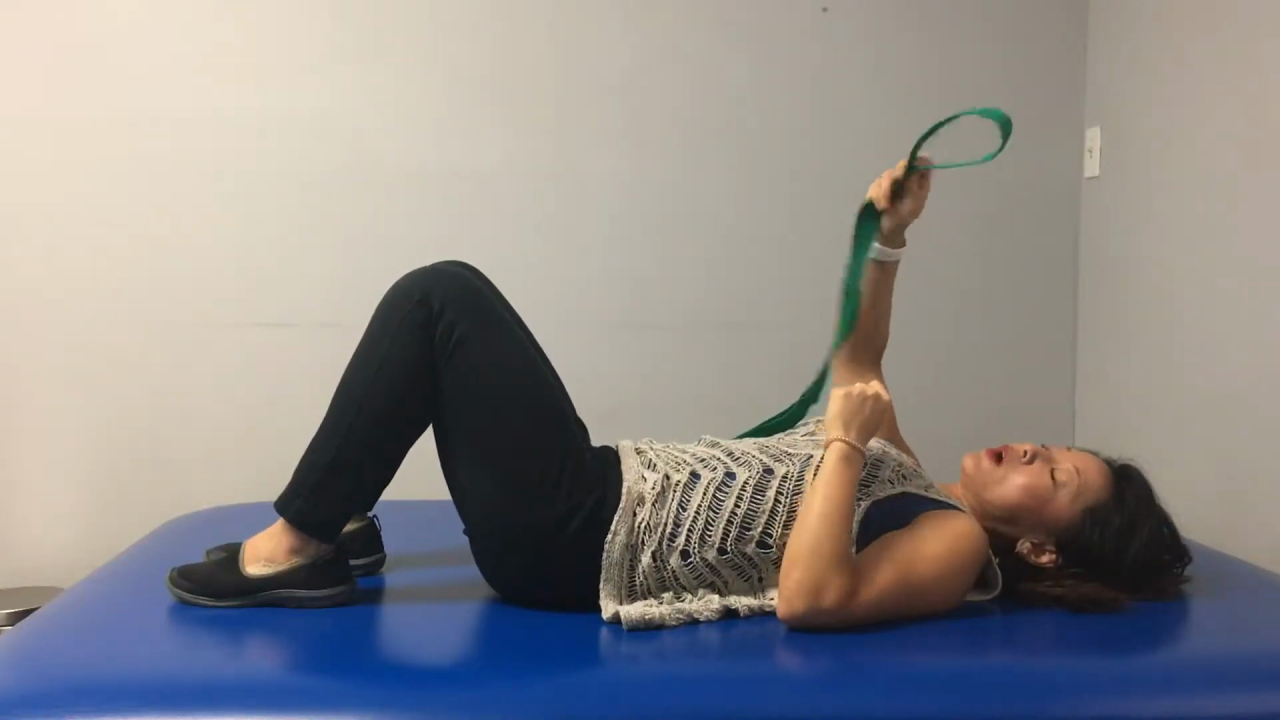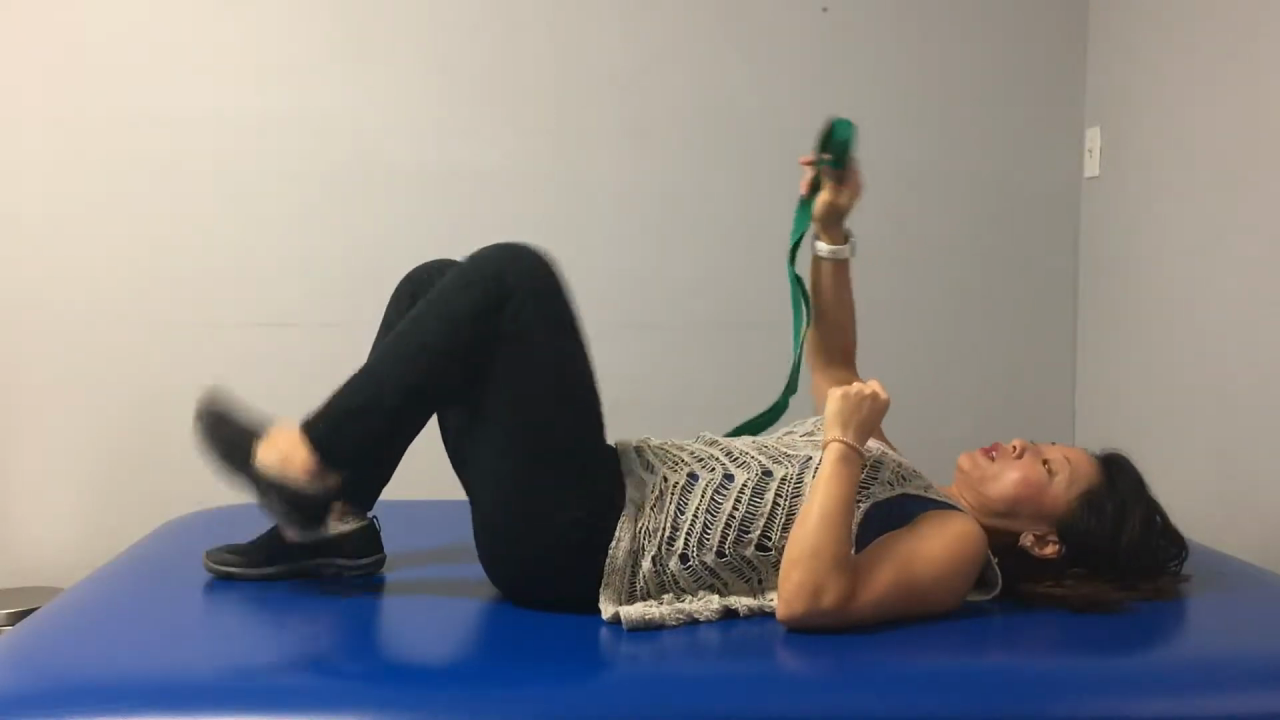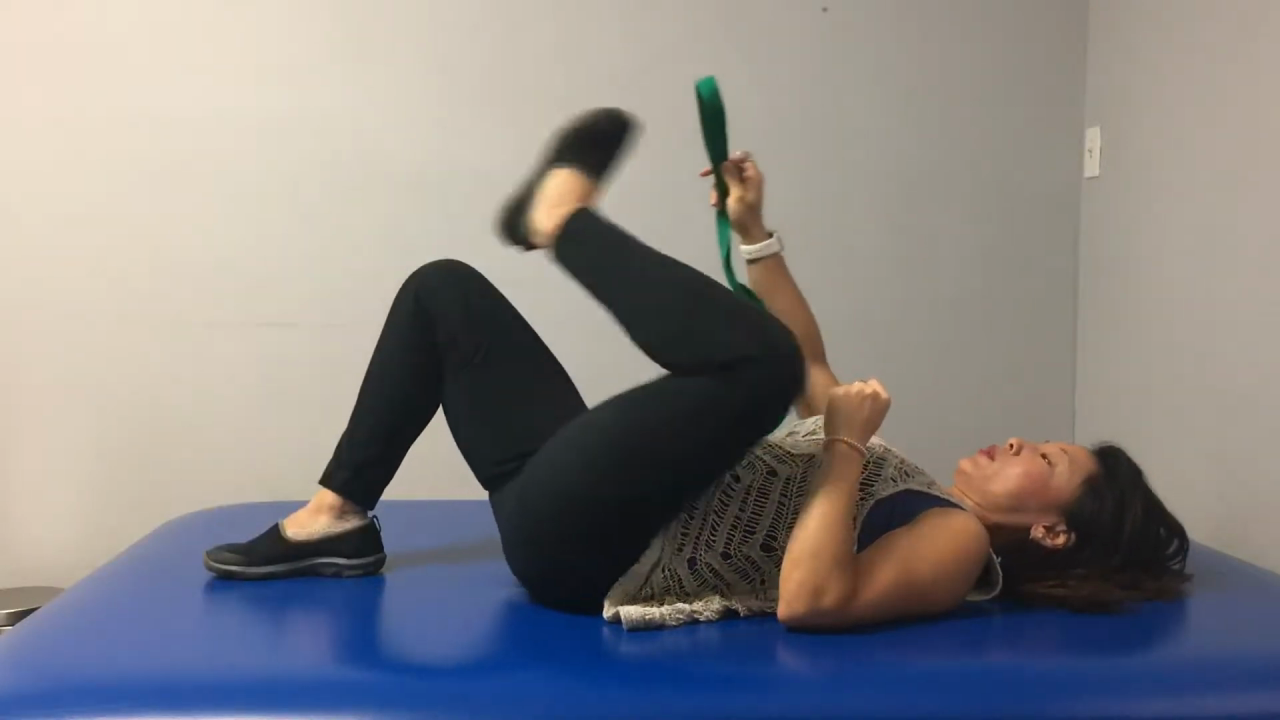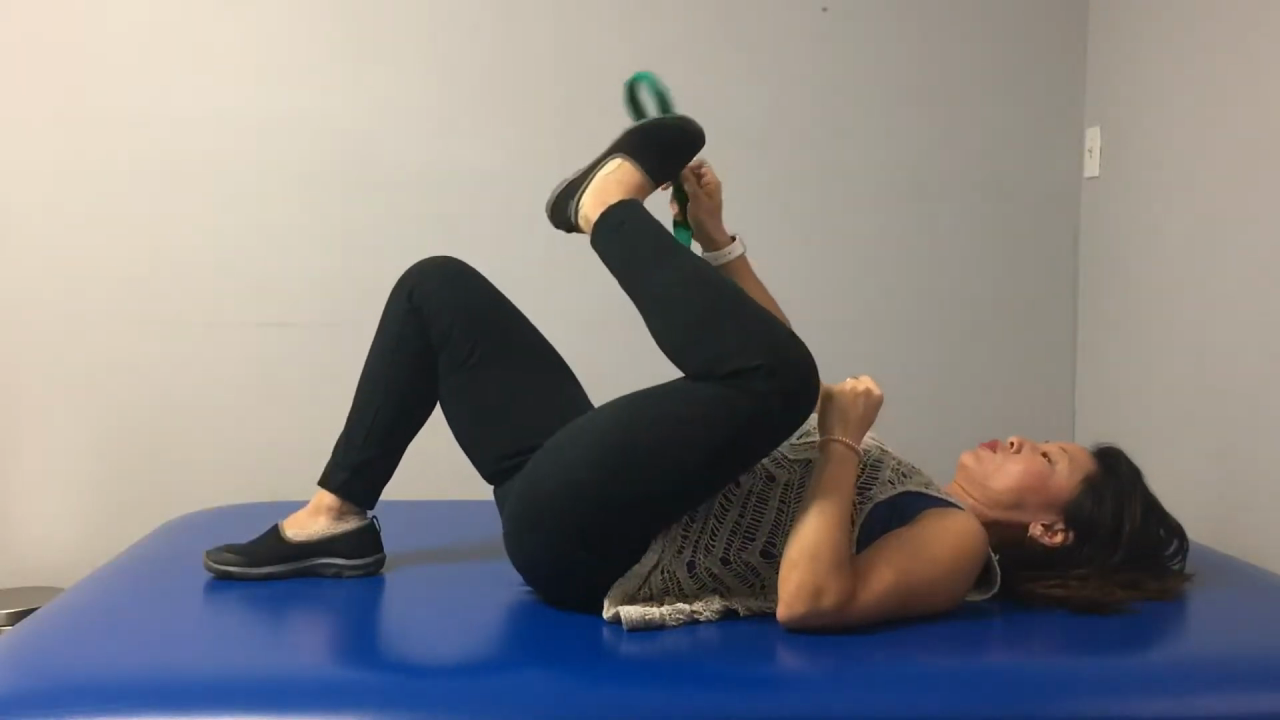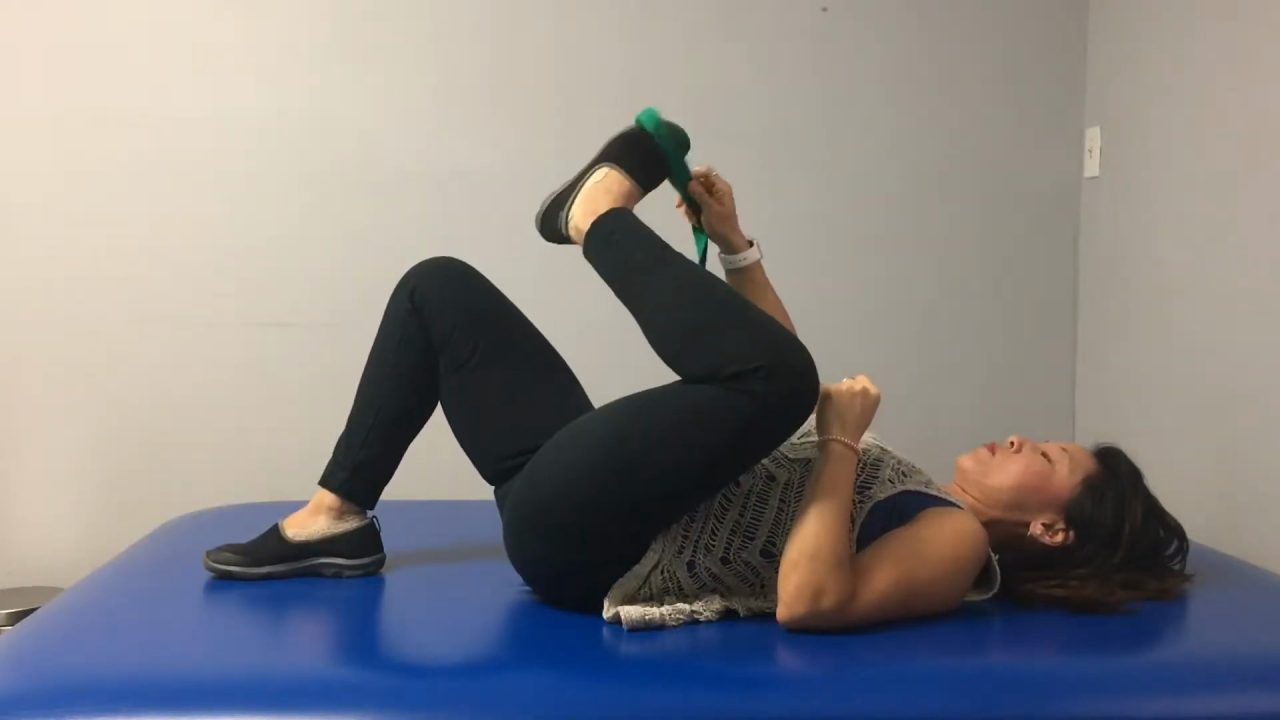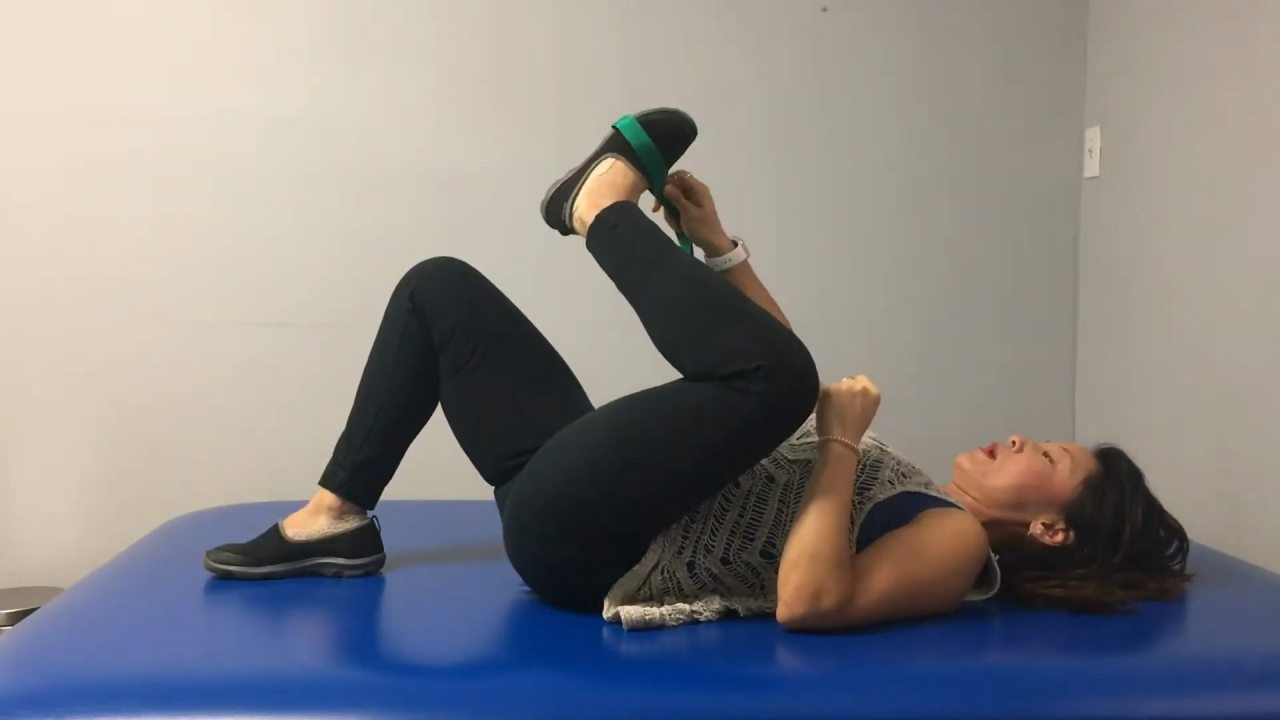
dt=0.4s
person 1, frame 1
left shoulder: (955, 546)
right shoulder: (908, 483)
left elbow: (809, 596)
right elbow: (856, 358)
left wrist: (844, 444)
right wrist: (887, 238)
left hip: (572, 546)
right hip: (603, 491)
left knee: (443, 296)
right knee: (443, 298)
left ankle: (297, 547)
right ankle: (335, 526)
person 1, frame 2
left shoulder: (954, 546)
right shoulder: (907, 488)
left elbow: (806, 598)
right elbow: (833, 363)
left wrist: (844, 444)
right wrist: (830, 234)
left hip: (572, 548)
right hip: (602, 494)
left knee: (511, 276)
right knee: (437, 283)
left ankle: (307, 459)
right ankle: (337, 516)
person 1, frame 3
left shoulder: (955, 544)
right shoulder: (908, 487)
left elbow: (807, 601)
right elbow: (810, 366)
left wrist: (847, 446)
right wrist: (753, 231)
left hip: (579, 550)
right hip: (563, 508)
left knee: (755, 362)
right knee: (442, 289)
left ankle: (564, 220)
right ankle: (337, 518)
person 1, frame 4
left shoulder: (956, 542)
right shoulder: (913, 492)
left elbow: (806, 601)
right elbow: (791, 380)
left wrist: (842, 444)
right wrist: (714, 239)
left hip: (575, 538)
right hip: (568, 496)
left knee: (776, 376)
right knee: (438, 286)
left ankle: (609, 210)
right ankle: (334, 518)
person 1, frame 5
left shoulder: (956, 543)
right shoulder: (917, 493)
left elbow: (807, 602)
right elbow: (792, 381)
left wrist: (839, 440)
right wrist: (734, 244)
left hip: (577, 543)
right hip: (566, 498)
left knee: (774, 377)
right knee: (440, 286)
left ankle: (598, 218)
right ankle: (336, 518)
person 1, frame 6
left shoulder: (957, 544)
right shoulder: (916, 492)
left elbow: (807, 602)
right elbow: (797, 387)
left wrist: (838, 443)
right wrist: (714, 246)
left hip: (573, 541)
right hip: (565, 497)
left knee: (774, 376)
right knee: (440, 287)
left ankle: (602, 211)
right ankle: (335, 519)
